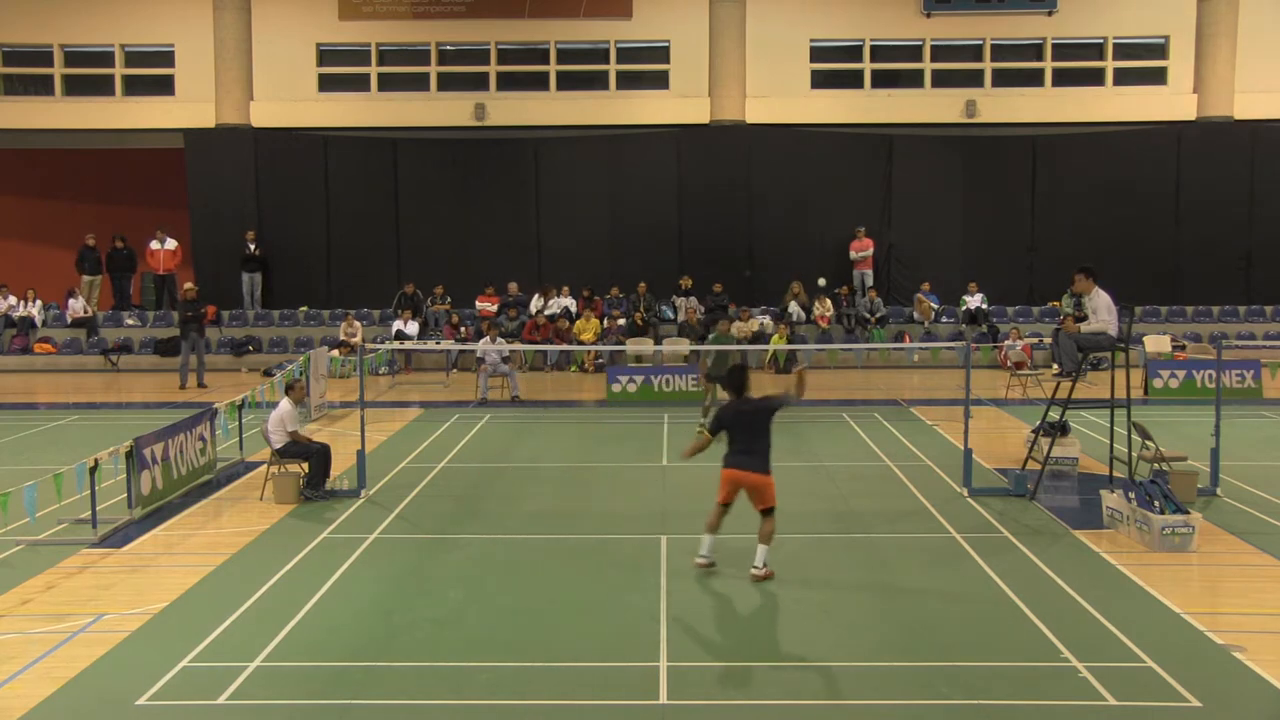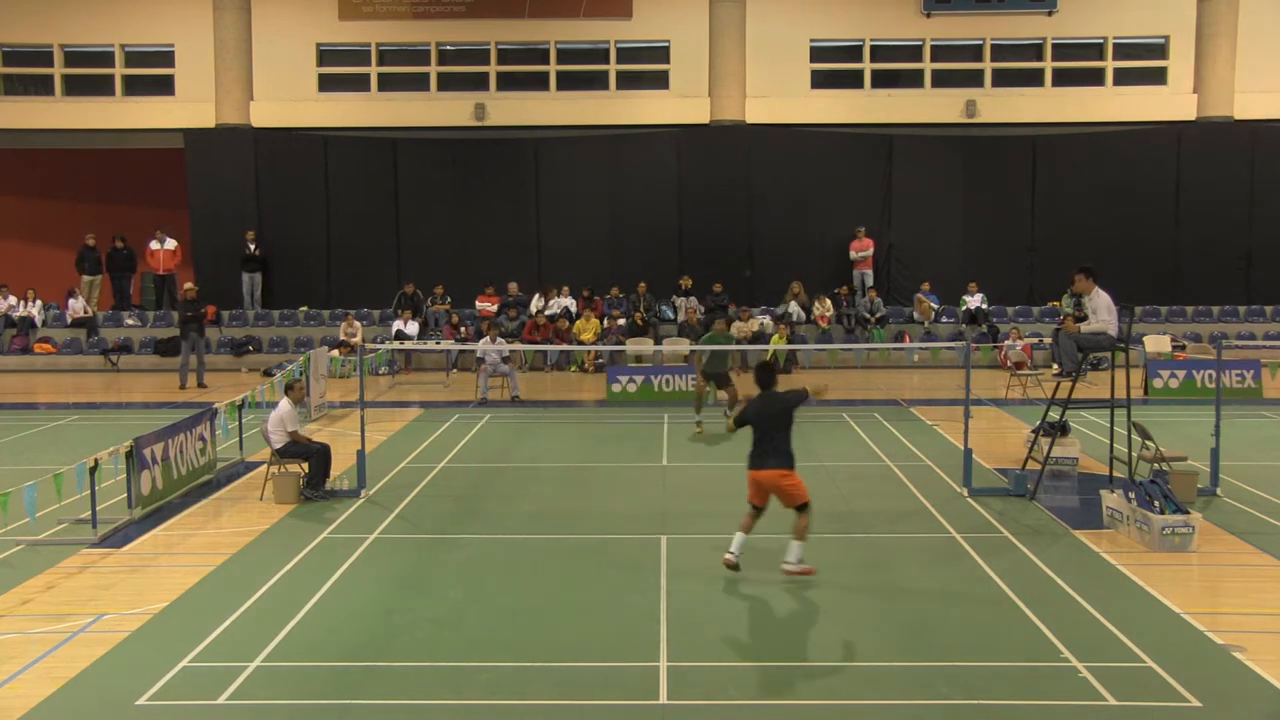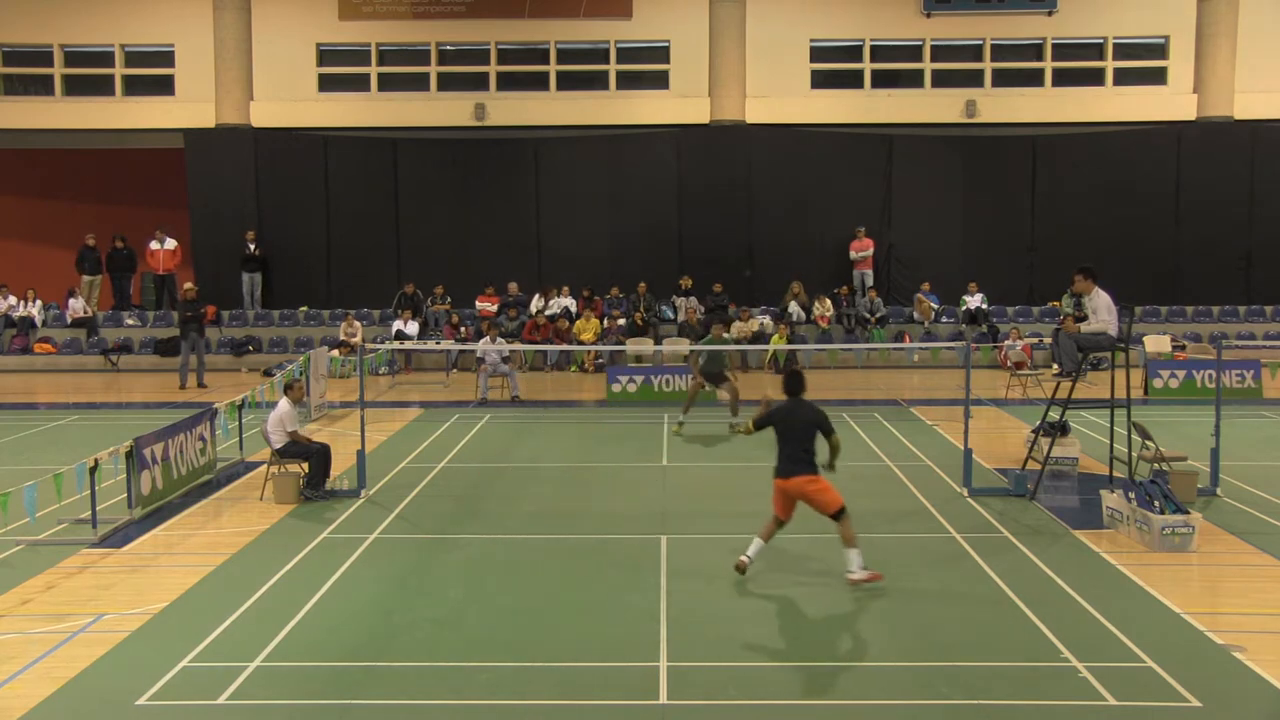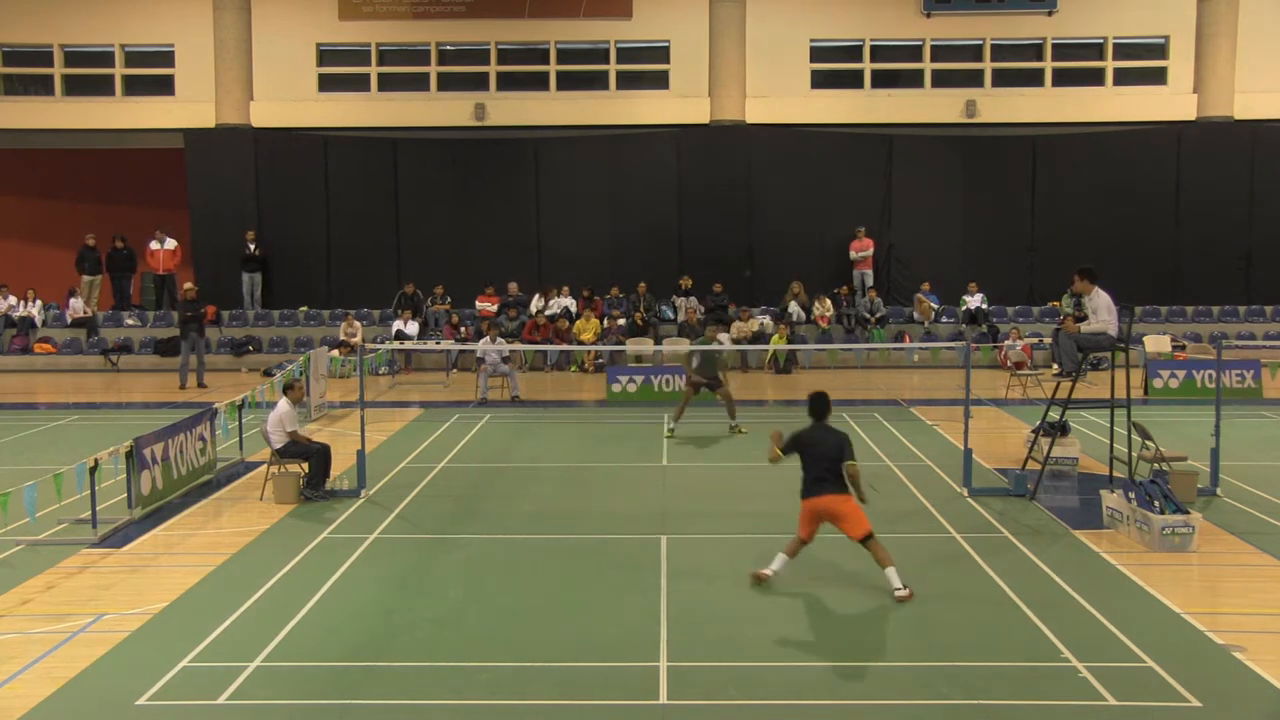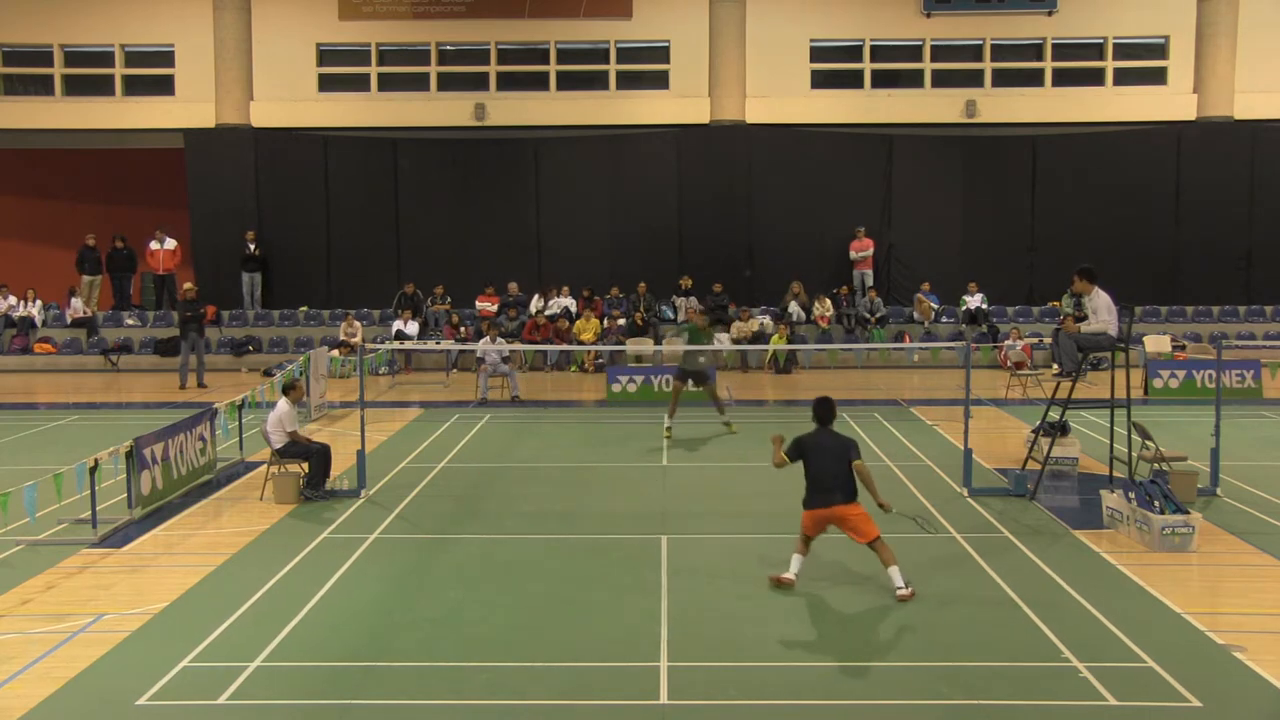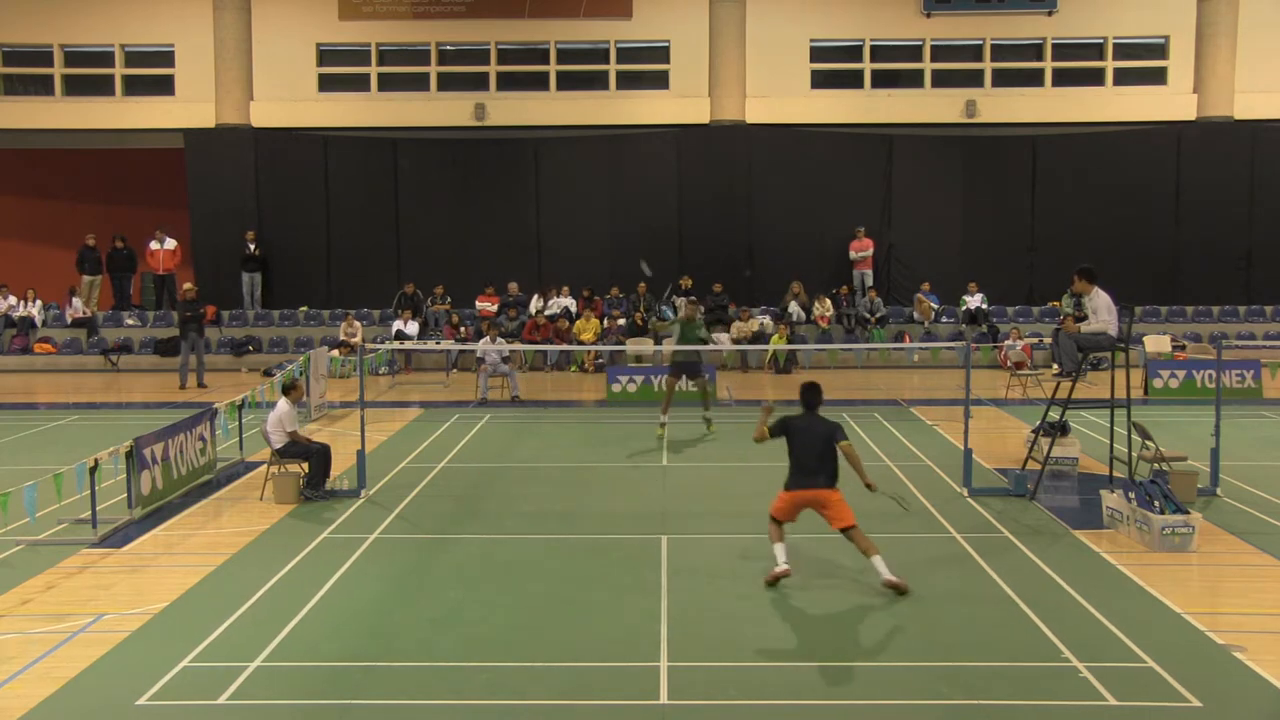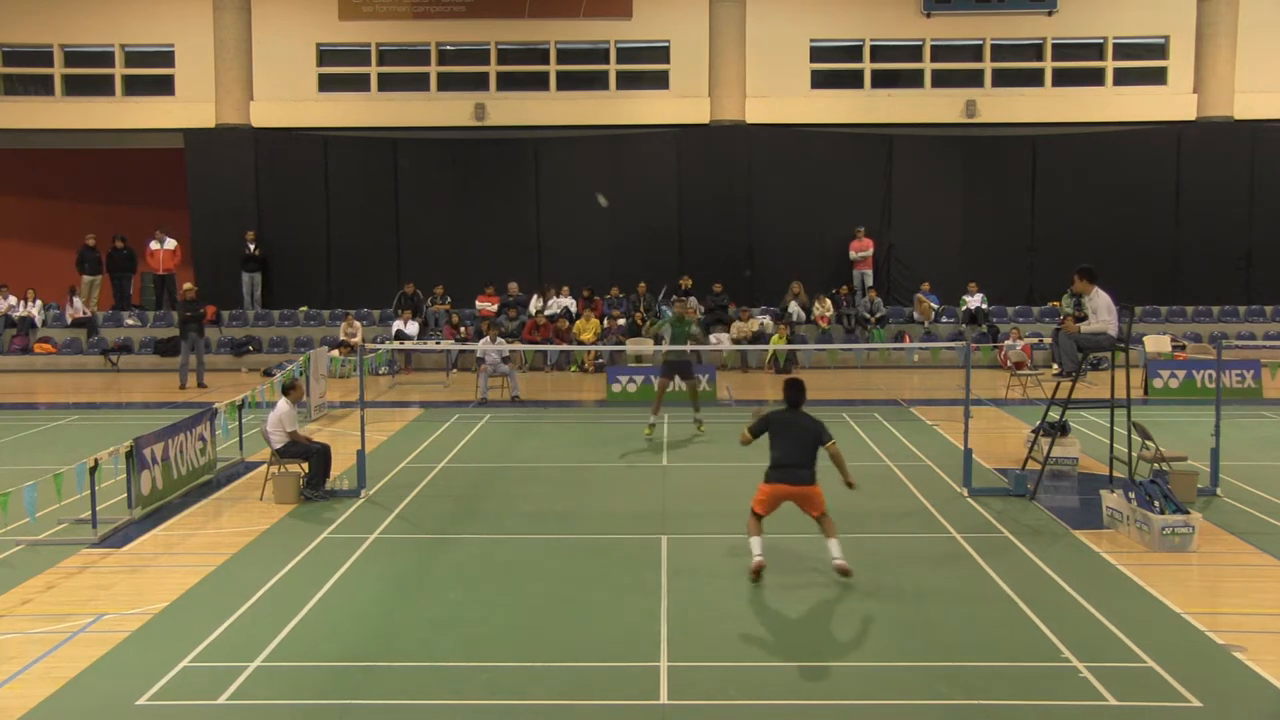
dt=0.1s
person 1, frame 1
left shoulder: (724, 412)
right shoulder: (765, 404)
left elbow: (704, 442)
right elbow: (797, 395)
left wrist: (688, 452)
right wrist: (800, 376)
left hip: (731, 469)
right hip: (758, 471)
left knee: (721, 509)
right knee: (768, 516)
left ankle: (703, 556)
right ankle: (758, 567)
person 1, frame 2
left shoulder: (750, 407)
right shoulder: (788, 399)
left elbow: (730, 428)
right elbow: (815, 393)
right wrist: (816, 391)
left hip: (755, 469)
right hip: (780, 471)
left knee: (755, 512)
right knee: (804, 510)
left ankle: (733, 553)
right ankle: (791, 562)
person 1, frame 3
left shoulder: (775, 412)
right shoulder: (816, 413)
left elbow: (747, 430)
right elbow: (835, 444)
left wrist: (763, 411)
right wrist: (831, 461)
left hip: (782, 478)
right hip: (806, 477)
left knee: (777, 521)
right knee: (842, 517)
left ankle: (747, 557)
right ankle: (856, 571)
person 1, frame 4
left shoulder: (799, 437)
right shoulder: (841, 438)
left elbow: (773, 458)
right elbow: (852, 471)
left wrist: (775, 441)
right wrist: (861, 494)
left hip: (810, 500)
right hip: (839, 498)
left knee: (802, 540)
right knee: (871, 542)
left ankle: (771, 570)
right ankle: (899, 588)
person 1, frame 5
left shoulder: (802, 441)
right shoulder: (848, 443)
left elbow: (778, 463)
right elbow: (861, 469)
left wrist: (777, 444)
right wrist: (879, 499)
left hip: (814, 506)
right hip: (846, 505)
left knee: (805, 539)
right knee: (878, 544)
left ankle: (790, 574)
right ankle: (901, 588)
person 1, frame 6
left shoulder: (789, 422)
right shoulder: (832, 427)
left elbow: (758, 437)
right elbow: (847, 450)
left wrist: (764, 415)
right wrist: (866, 480)
left hip: (795, 489)
right hip: (826, 489)
left knee: (775, 522)
right knee: (855, 533)
left ankle: (781, 565)
right ankle: (887, 576)
person 1, frame 7
left shoulder: (771, 418)
right shoulder: (815, 425)
left elbow: (744, 440)
right elbow: (833, 451)
left wrist: (756, 421)
right wrist: (847, 477)
left hip: (775, 482)
right hip: (805, 484)
left knee: (754, 517)
right knee: (823, 518)
left ankle: (757, 557)
right ankle: (838, 559)
